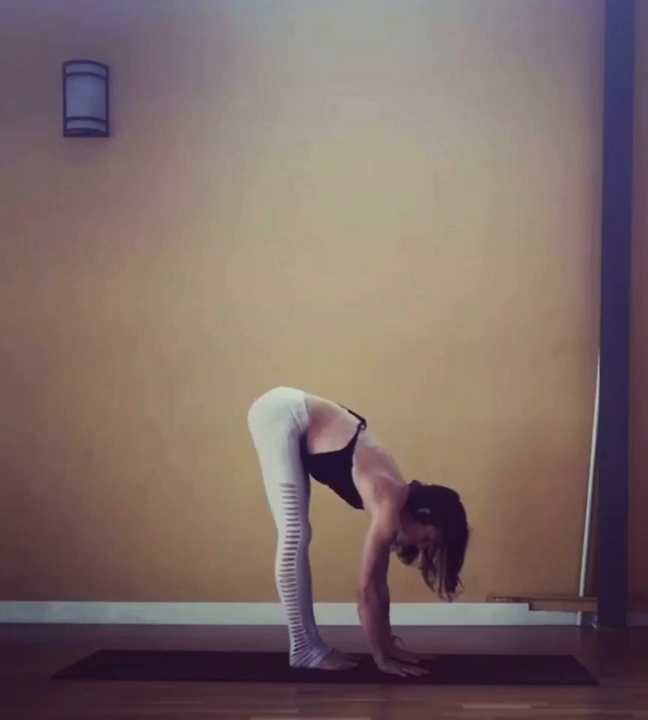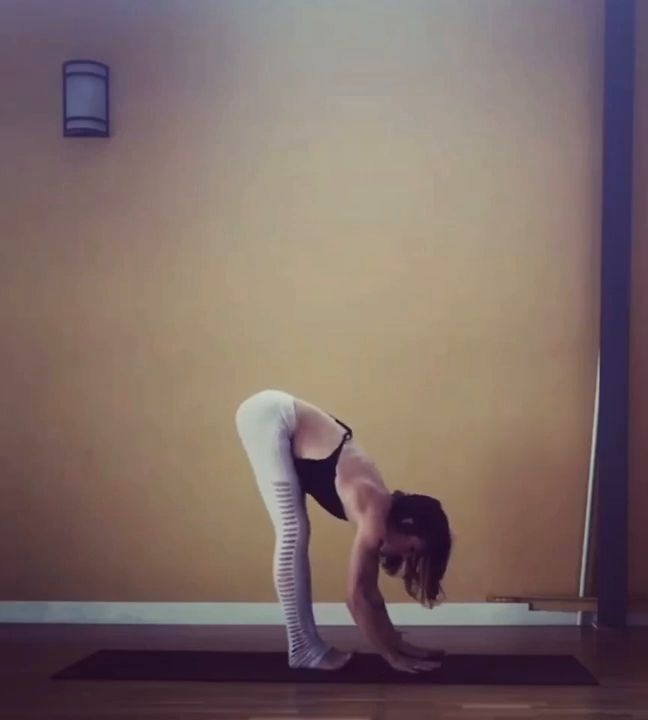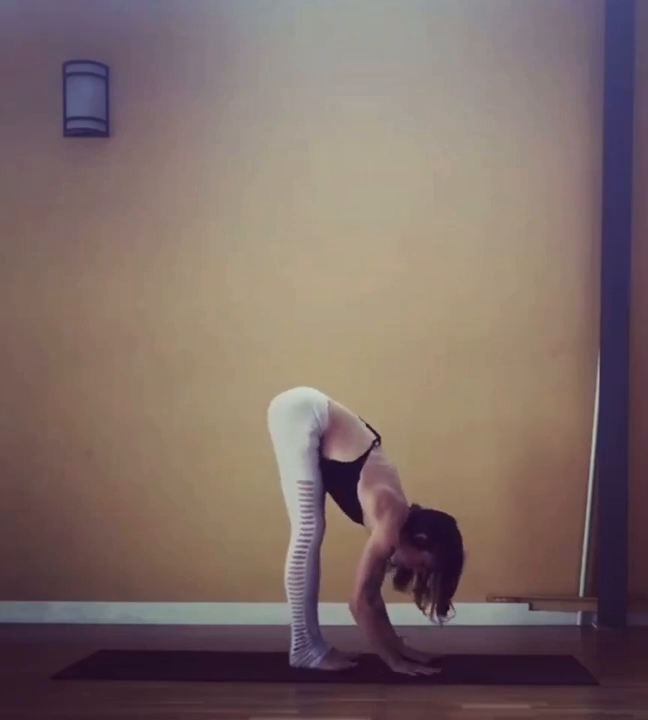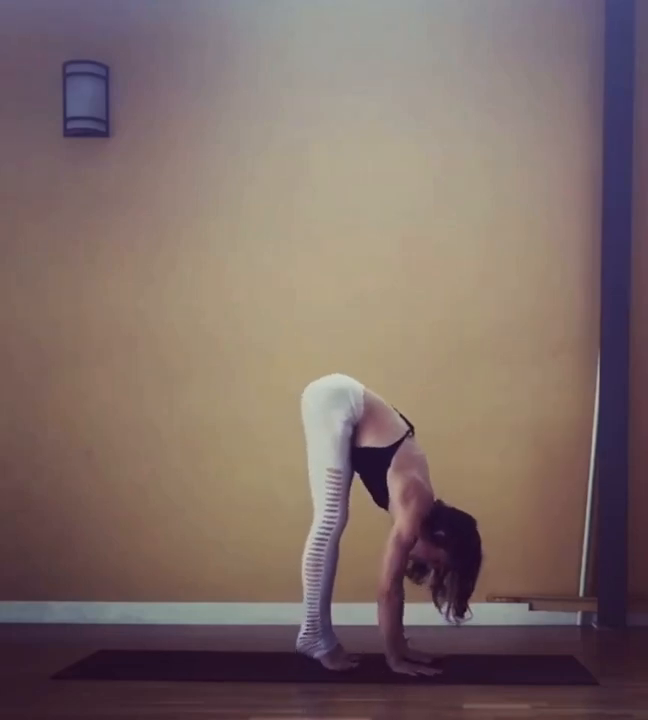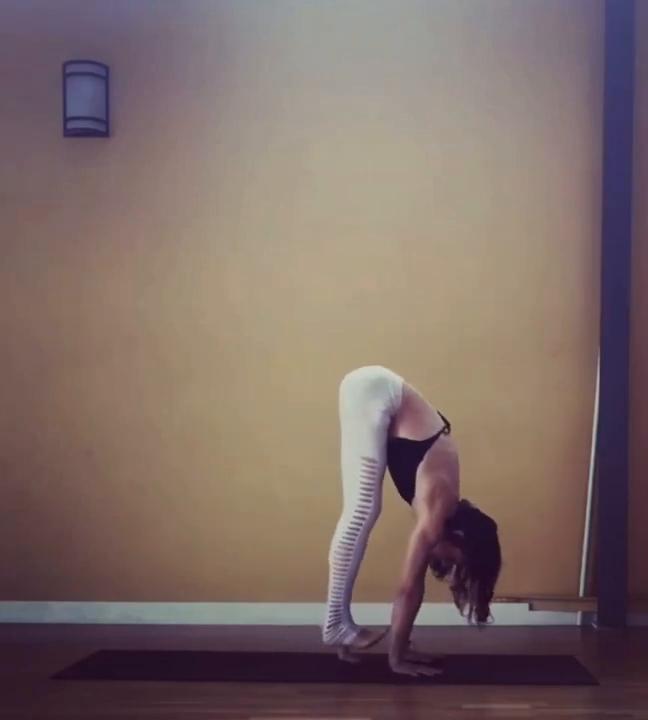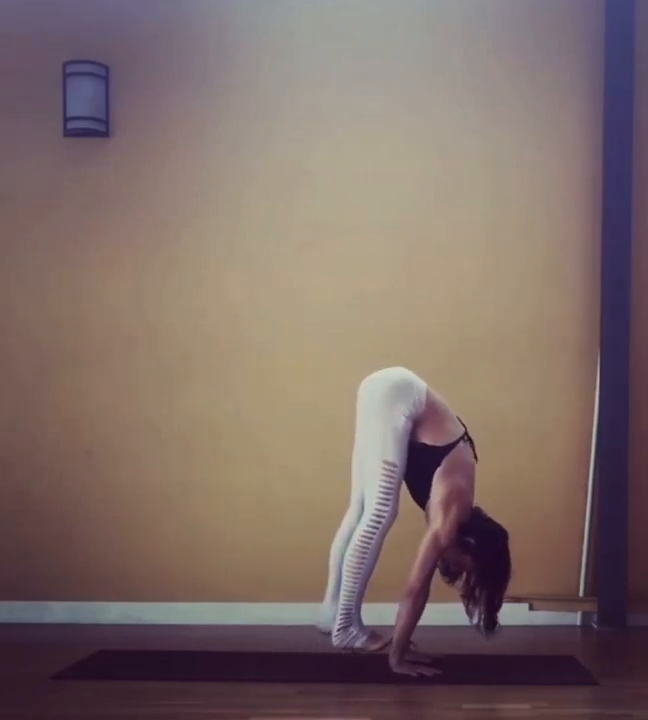
dt=0.7s
person 1, frame 1
left shoulder: (394, 500)
right shoulder: (390, 510)
left elbow: (378, 583)
right elbow: (366, 589)
left wrist: (386, 646)
right wrist: (381, 657)
left hip: (293, 416)
right hip: (280, 413)
left knee: (299, 536)
right knee: (294, 536)
left ankle: (311, 645)
right ankle: (304, 649)
person 1, frame 2
left shoulder: (378, 511)
right shoulder: (375, 518)
left elbow: (369, 591)
right elbow: (356, 595)
left wrist: (397, 644)
right wrist: (392, 656)
left hip: (281, 418)
right hip: (269, 416)
left knee: (297, 535)
right knee: (292, 535)
left ankle: (309, 644)
right ankle: (302, 648)
person 1, frame 3
left shoulder: (394, 521)
right shoulder: (390, 527)
left elbow: (371, 596)
right elbow: (360, 601)
left wrist: (396, 647)
right wrist: (393, 659)
left hip: (309, 413)
right hip: (301, 412)
left knee: (311, 534)
right knee: (308, 534)
left ankle: (311, 644)
right ankle: (304, 648)
person 1, frame 4
left shoulder: (422, 511)
right shoulder: (413, 517)
left elbow: (392, 587)
right elbow: (388, 589)
left wrist: (399, 647)
right wrist: (394, 658)
left hip: (344, 402)
right hip: (334, 400)
left knee: (332, 523)
right knee: (330, 521)
left ankle: (322, 636)
right ankle: (314, 636)
person 1, frame 5
left shoulder: (442, 508)
right shoulder: (436, 517)
left elbow: (412, 582)
right elbow: (408, 587)
left wrist: (402, 648)
right wrist: (396, 657)
left hip: (378, 393)
left knee: (358, 513)
right knee: (363, 513)
left ankle: (339, 622)
right ankle: (336, 624)
person 1, frame 6
left shoulder: (453, 513)
right shoulder: (449, 523)
left elbow: (419, 584)
right elbow: (415, 589)
right wrist: (398, 657)
left hip: (392, 393)
left knee: (363, 511)
right knee: (379, 516)
left ankle: (333, 611)
right ankle: (345, 626)
